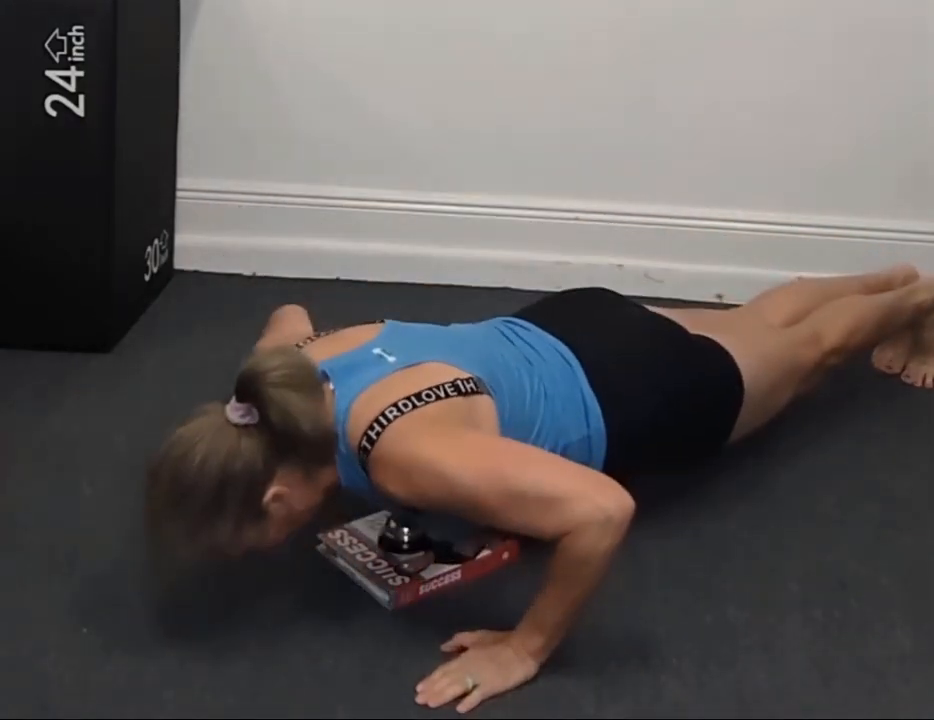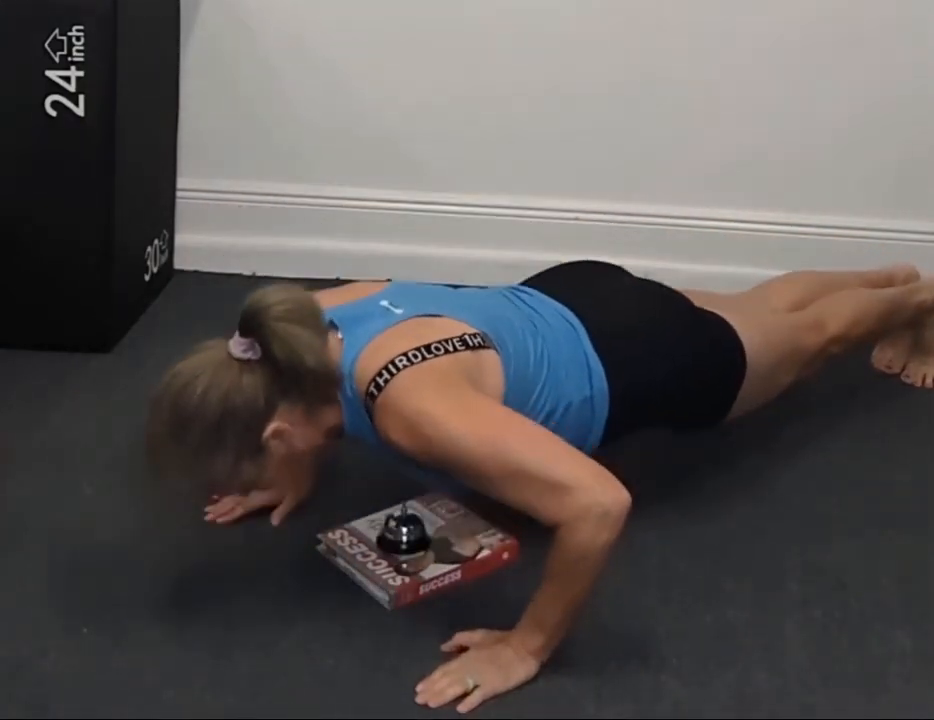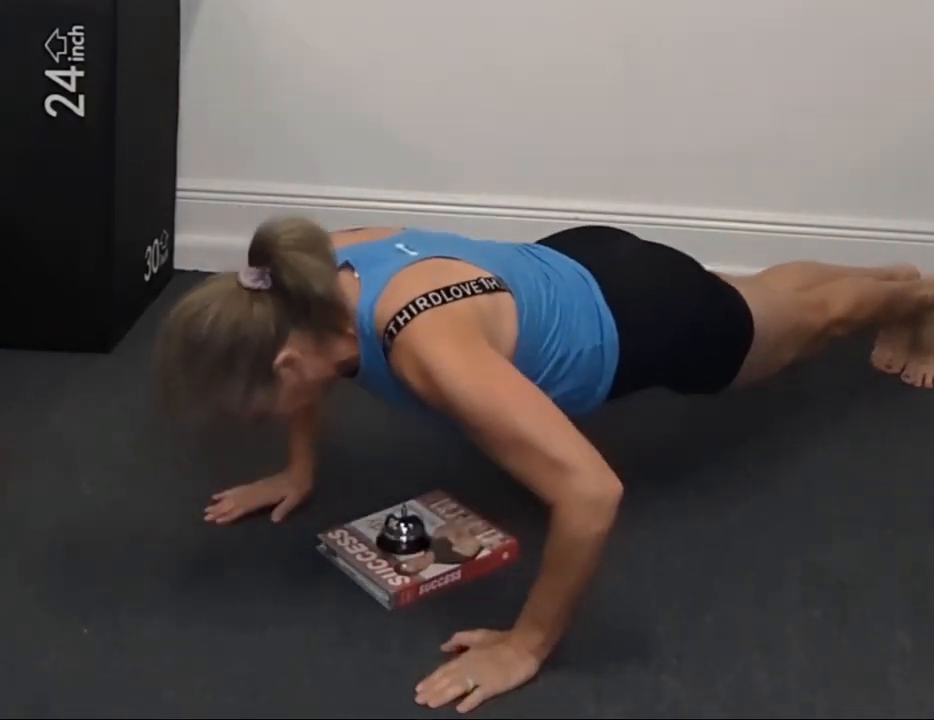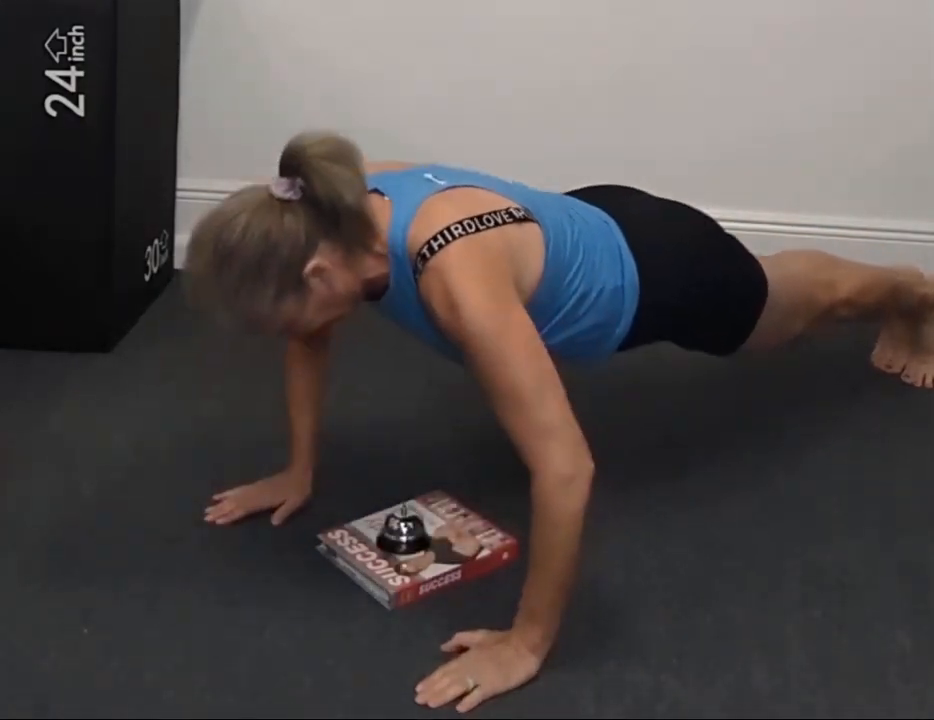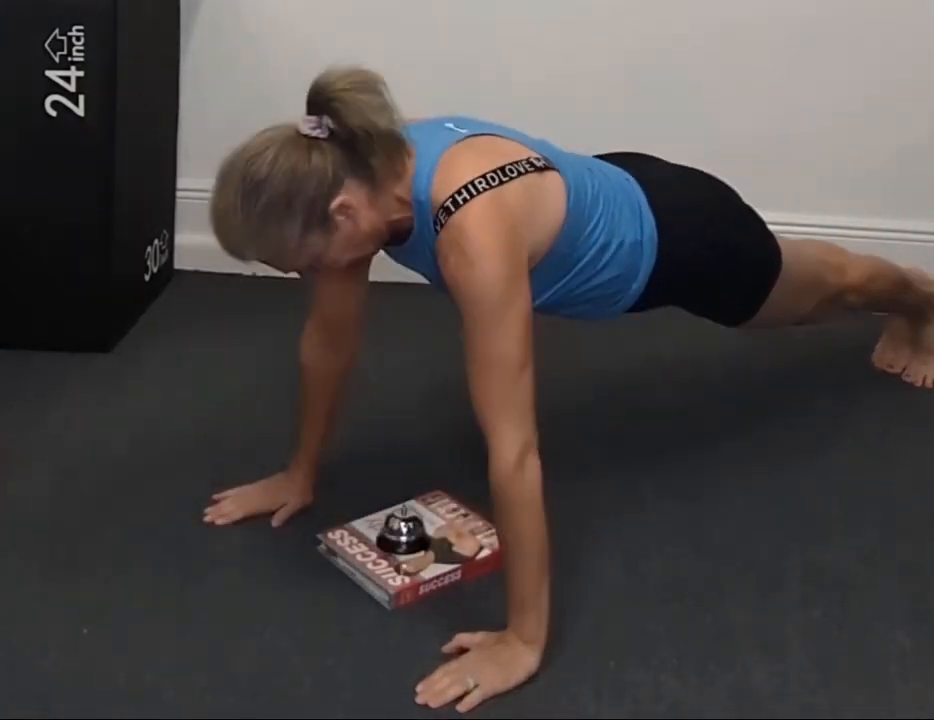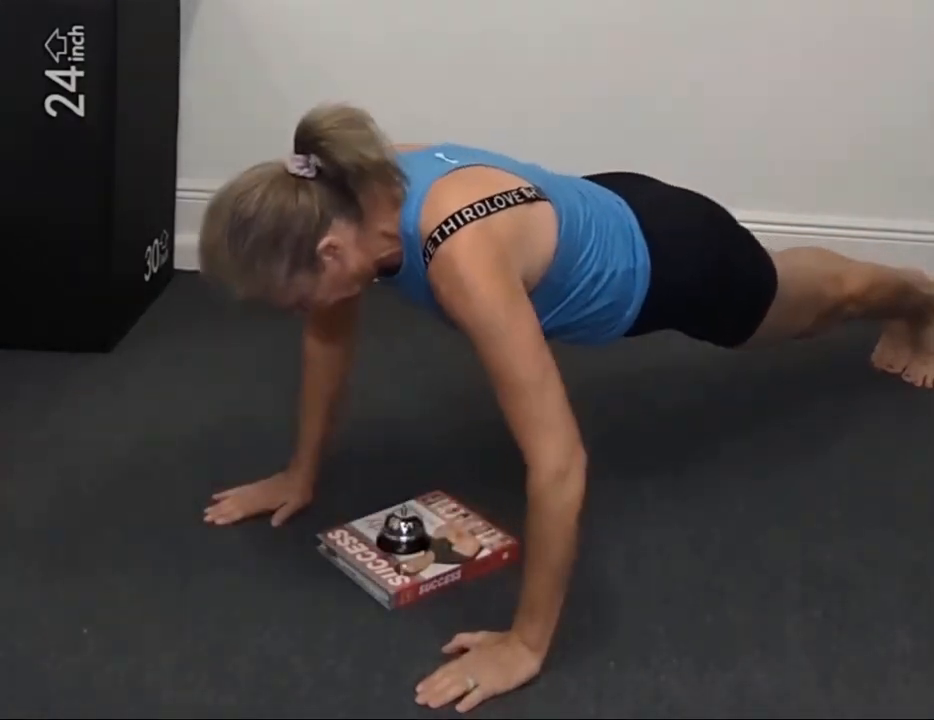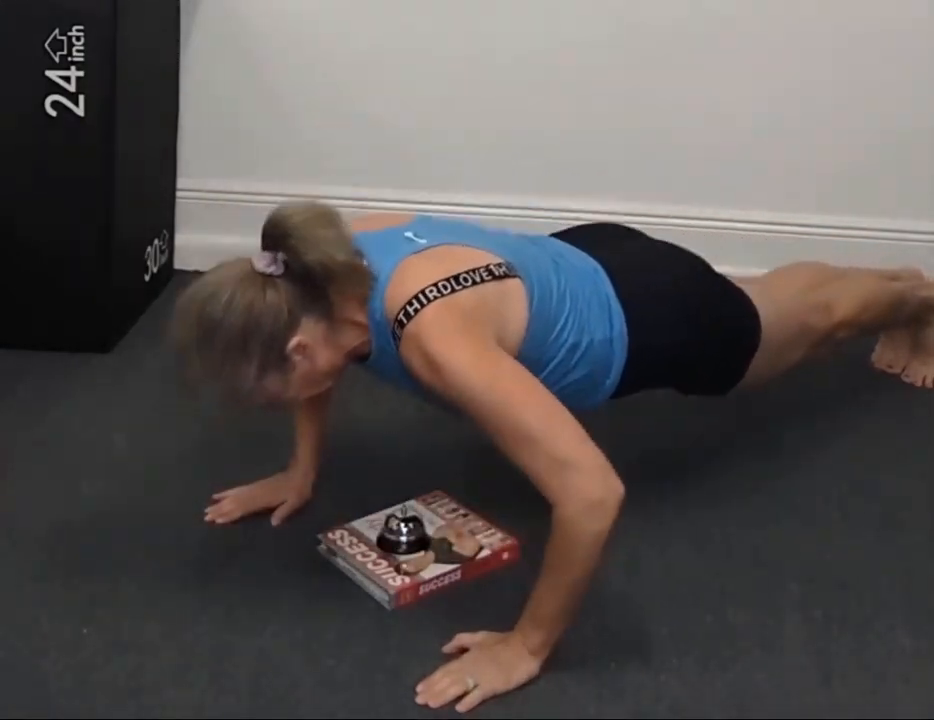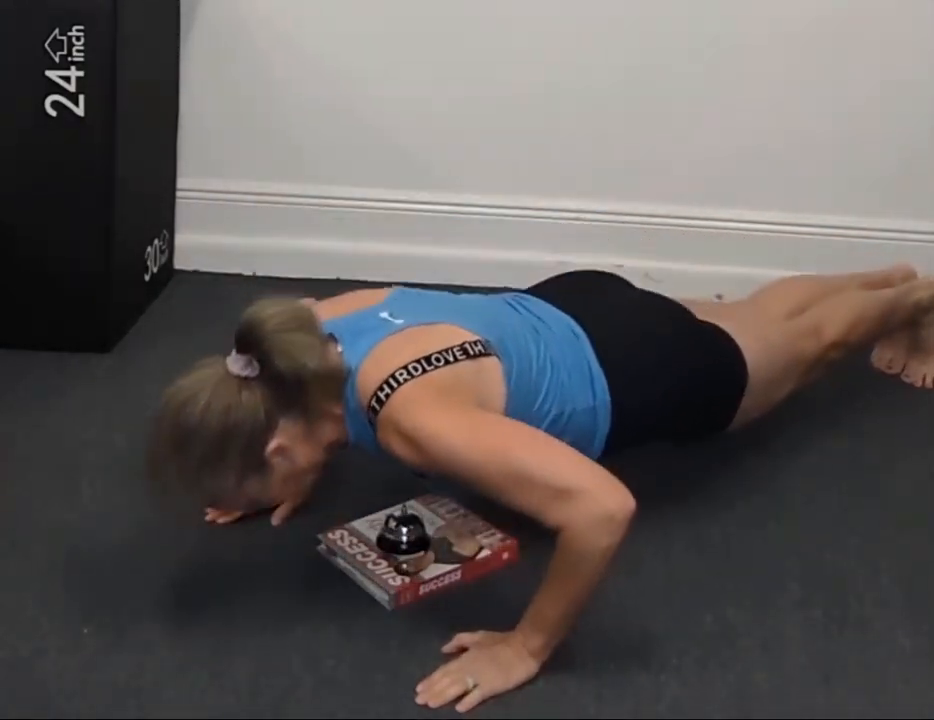
dt=0.2s
person 1, frame 1
left shoulder: (402, 455)
right shoulder: (291, 376)
left elbow: (605, 509)
right elbow: (291, 312)
left wrist: (526, 647)
right wrist: (290, 455)
left hip: (629, 397)
right hip: (558, 333)
left knee: (804, 348)
right knee: (752, 322)
person 1, frame 2
left shoulder: (409, 406)
right shoulder: (303, 329)
left elbow: (601, 503)
left wrist: (526, 647)
right wrist: (296, 477)
left hip: (633, 364)
right hip: (562, 306)
left knee: (810, 333)
right knee: (757, 308)
person 1, frame 3
left shoulder: (426, 351)
right shoulder: (317, 274)
left elbow: (594, 492)
right elbow: (303, 347)
left wrist: (526, 645)
right wrist: (300, 470)
left hip: (642, 322)
right hip: (574, 269)
left knee: (814, 316)
right knee: (762, 290)
person 1, frame 4
left shoulder: (455, 279)
right shoulder: (340, 212)
left elbow: (566, 469)
right elbow: (309, 336)
left wrist: (528, 642)
right wrist: (299, 470)
left hip: (660, 274)
right hip: (593, 231)
left knee: (818, 298)
right knee: (788, 280)
person 1, frame 5
left shoulder: (473, 229)
right shoulder: (361, 168)
left elbow: (513, 447)
right elbow: (328, 336)
left wrist: (524, 641)
right wrist: (300, 476)
left hip: (678, 237)
right hip: (615, 202)
left knee: (827, 288)
right knee: (810, 299)
person 1, frame 6
left shoulder: (463, 257)
right shoulder: (352, 196)
left elbow: (557, 462)
right elbow: (329, 334)
left wrist: (527, 643)
right wrist: (301, 475)
left hip: (673, 261)
right hip: (610, 221)
left knee: (827, 298)
right knee: (805, 305)
person 1, frame 7
left shoulder: (435, 341)
right shoulder: (328, 268)
left elbow: (594, 492)
right elbow: (316, 363)
left wrist: (526, 647)
right wrist: (300, 473)
left hip: (655, 322)
right hip: (586, 269)
left knee: (817, 319)
right knee: (767, 289)
person 1, frame 8
left shoulder: (409, 416)
right shoulder: (305, 338)
left elbow: (604, 508)
left wrist: (524, 648)
right wrist: (299, 483)
left hip: (636, 374)
right hip: (566, 315)
left knee: (811, 337)
right knee: (755, 313)
